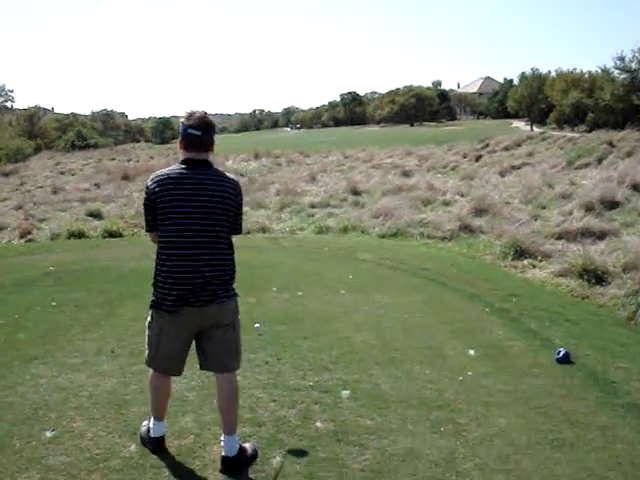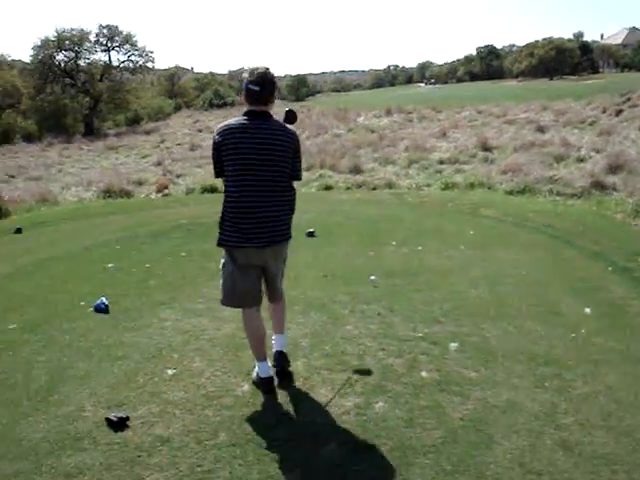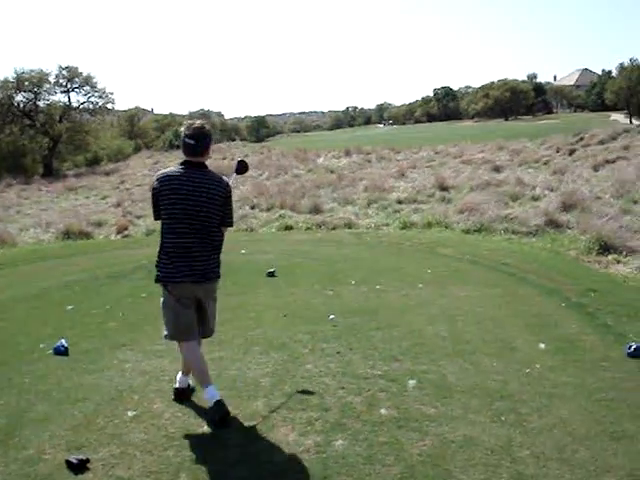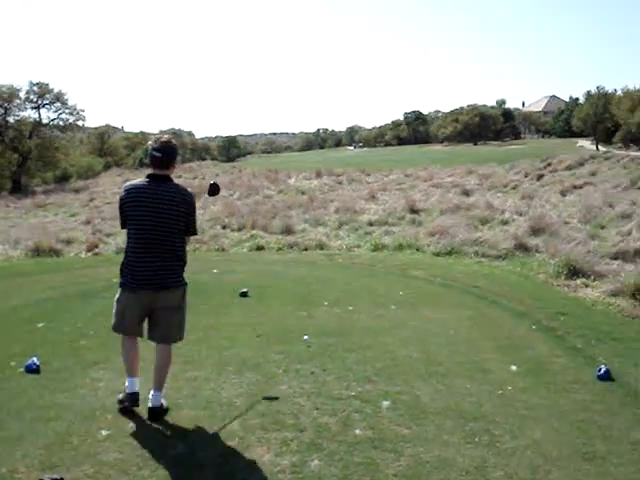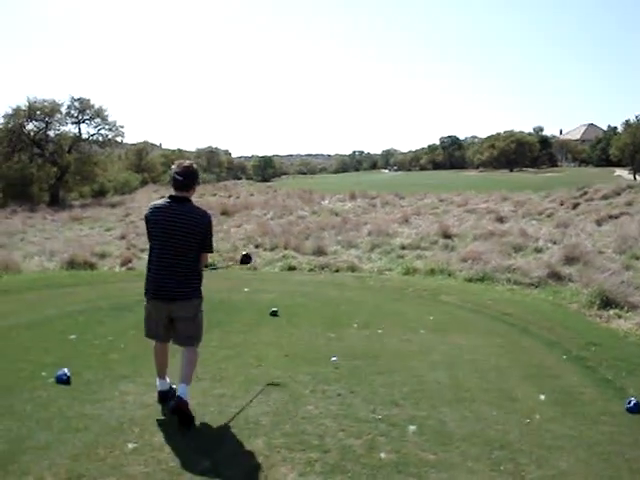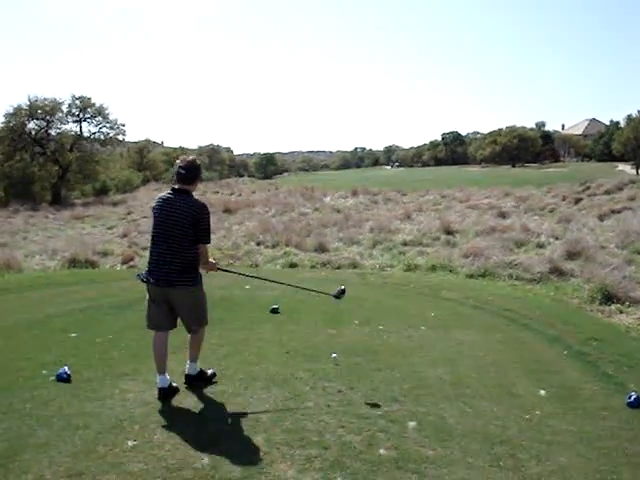
dt=0.4s
person 1, frame 1
left shoulder: (159, 182)
right shoulder: (231, 186)
left elbow: (154, 235)
right elbow: (231, 233)
left hip: (172, 295)
right hip: (219, 296)
left knee: (161, 369)
right knee: (225, 373)
left ankle: (156, 431)
right ankle: (231, 450)
person 1, frame 2
left shoulder: (224, 133)
right shoulder: (289, 136)
left elbow: (224, 178)
right elbow: (292, 181)
left hip: (239, 234)
right hip: (277, 232)
left knee: (250, 305)
right knee: (276, 294)
left ankle: (264, 372)
right ankle: (281, 351)
person 1, frame 3
left shoulder: (163, 179)
right shoulder: (221, 185)
left elbow: (161, 219)
right elbow: (223, 229)
left hip: (175, 272)
right hip: (208, 272)
left knee: (187, 339)
right knee: (196, 334)
left ankle: (215, 400)
right ankle: (184, 382)
person 1, frame 4
left shoulder: (129, 191)
right shoulder: (185, 197)
left elbow: (127, 228)
right elbow: (186, 238)
left hip: (135, 278)
right hip: (170, 280)
left knee: (128, 333)
right knee: (164, 342)
left ankle: (132, 388)
right ankle: (156, 400)
person 1, frame 5
left shoulder: (153, 210)
right shoulder: (202, 217)
left elbow: (154, 244)
right elbow: (204, 259)
left hip: (157, 289)
right hip: (188, 292)
left knee: (160, 341)
right knee: (189, 346)
left ankle: (163, 388)
right ankle: (181, 396)
person 1, frame 6
left shoulder: (159, 202)
right shoulder: (199, 208)
right elbow: (201, 248)
right wrist: (207, 264)
left hip: (157, 276)
right hip: (186, 279)
left knee: (160, 330)
right knee: (198, 324)
left ankle: (163, 383)
right ankle: (192, 372)
